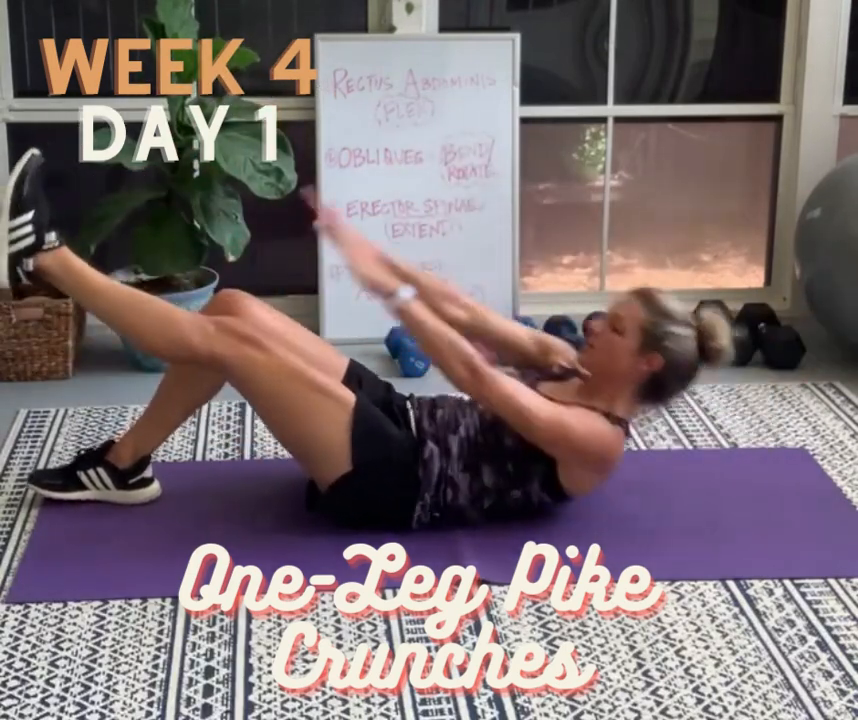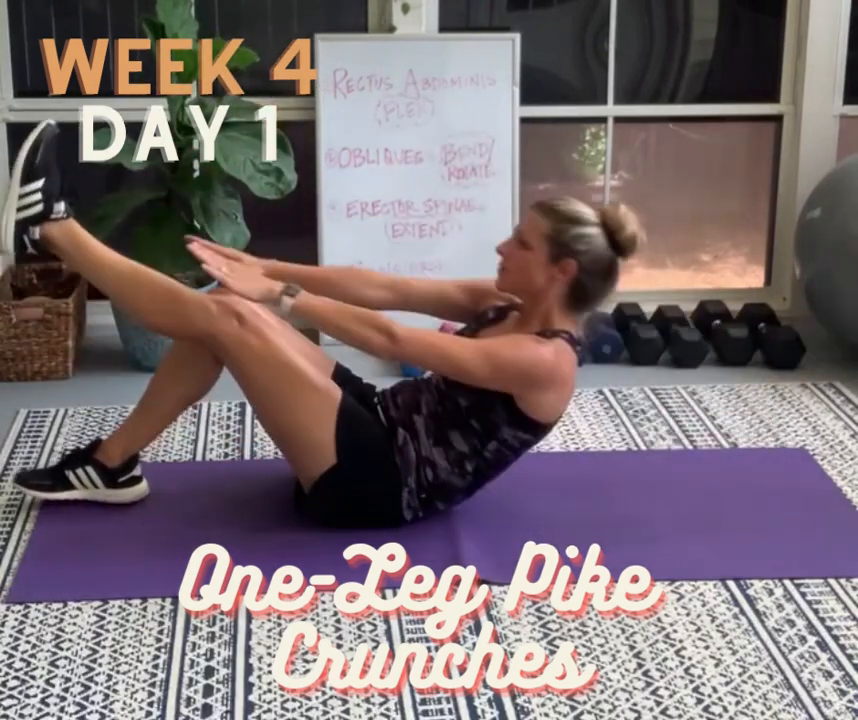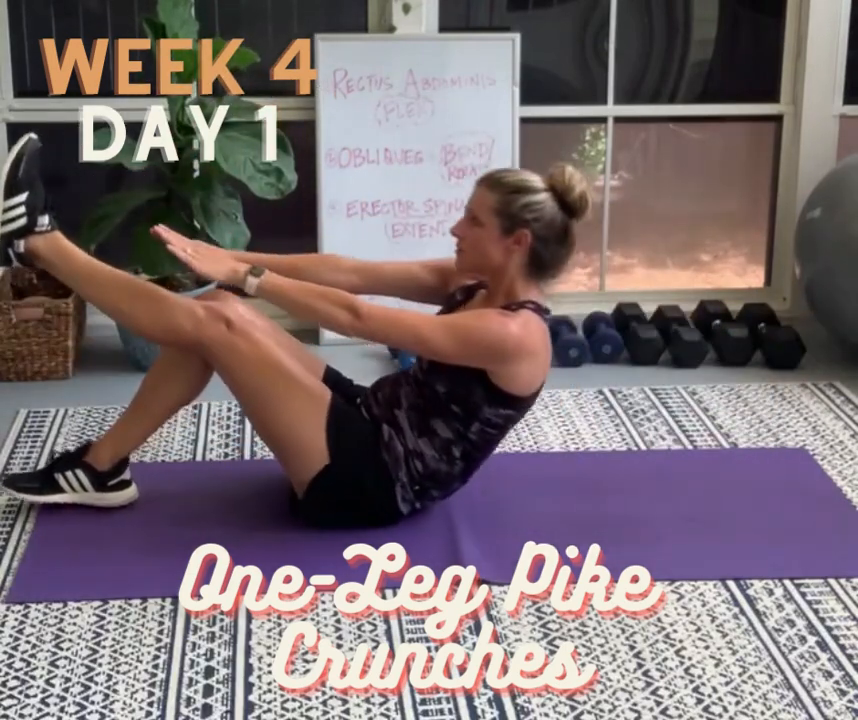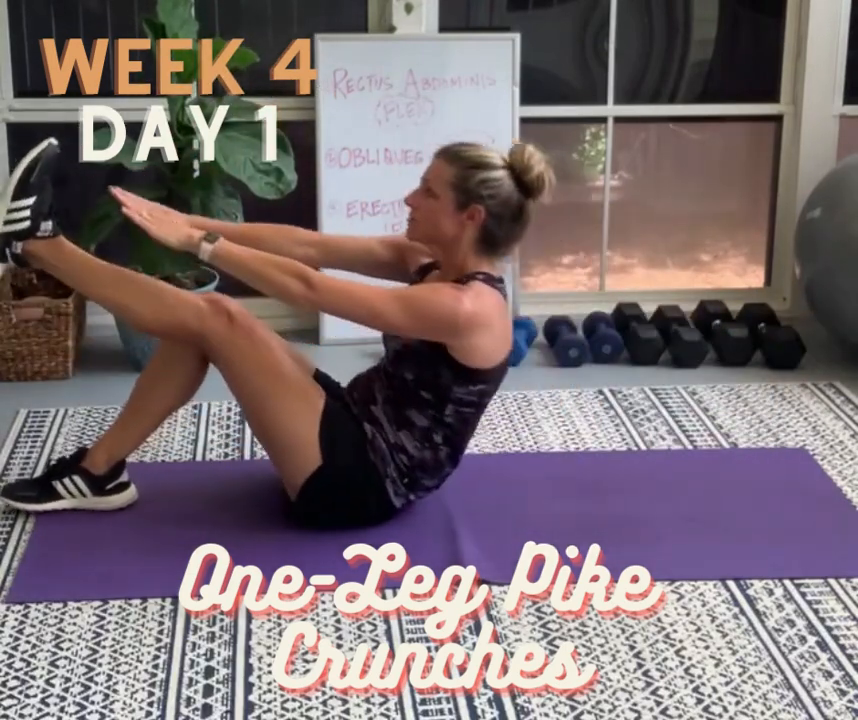
dt=0.3s
person 1, frame 1
left shoulder: (597, 439)
right shoulder: (572, 371)
left elbow: (475, 379)
right elbow: (468, 316)
left wrist: (389, 289)
right wrist: (383, 259)
left hip: (390, 482)
right hip: (398, 422)
left knee: (218, 339)
right knee: (233, 306)
left ankle: (47, 257)
right ankle: (123, 466)
person 1, frame 2
left shoulder: (546, 361)
right shoulder: (508, 306)
left elbow: (390, 340)
right elbow: (384, 286)
left wrist: (278, 295)
right wrist: (265, 268)
left hip: (377, 480)
right hip: (382, 429)
left knee: (223, 317)
right knee: (226, 310)
left ankle: (54, 227)
right ankle: (110, 466)
person 1, frame 3
left shoulder: (514, 335)
right shoulder: (476, 284)
left elbow: (357, 318)
right elbow: (353, 273)
left wrist: (247, 276)
right wrist: (236, 260)
left hip: (371, 481)
right hip: (367, 426)
left knee: (212, 324)
right knee: (215, 310)
right ankle: (99, 468)
person 1, frame 4
left shoulder: (466, 308)
right shoulder: (434, 260)
left elbow: (308, 287)
right elbow: (310, 245)
left wrist: (198, 242)
right wrist: (191, 222)
left hip: (361, 482)
right hip: (357, 433)
left knee: (214, 318)
right knee: (202, 317)
right ankle: (96, 473)
